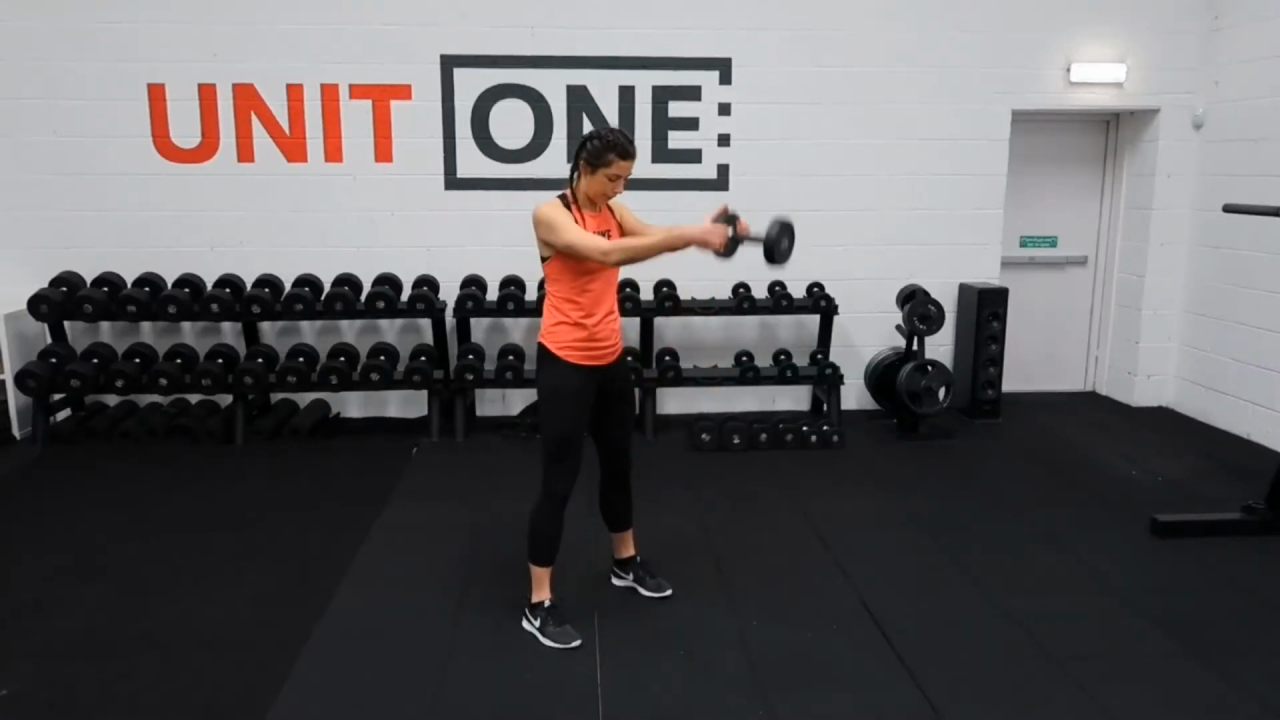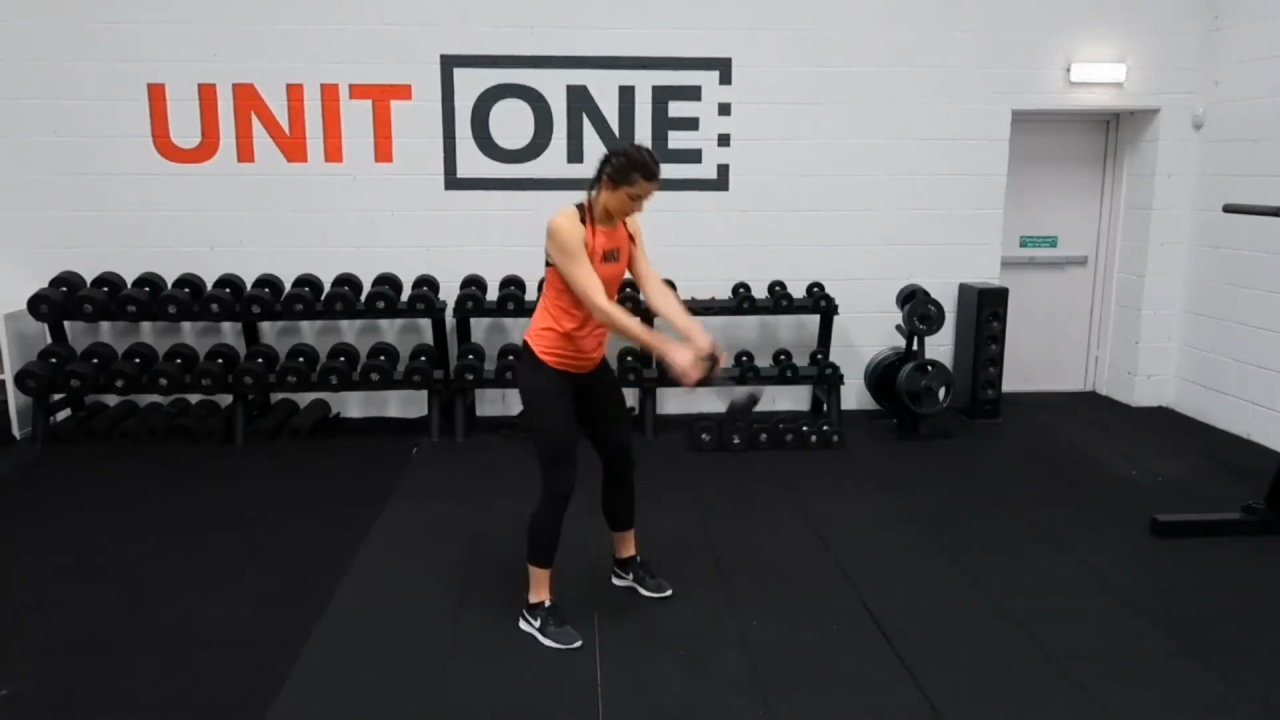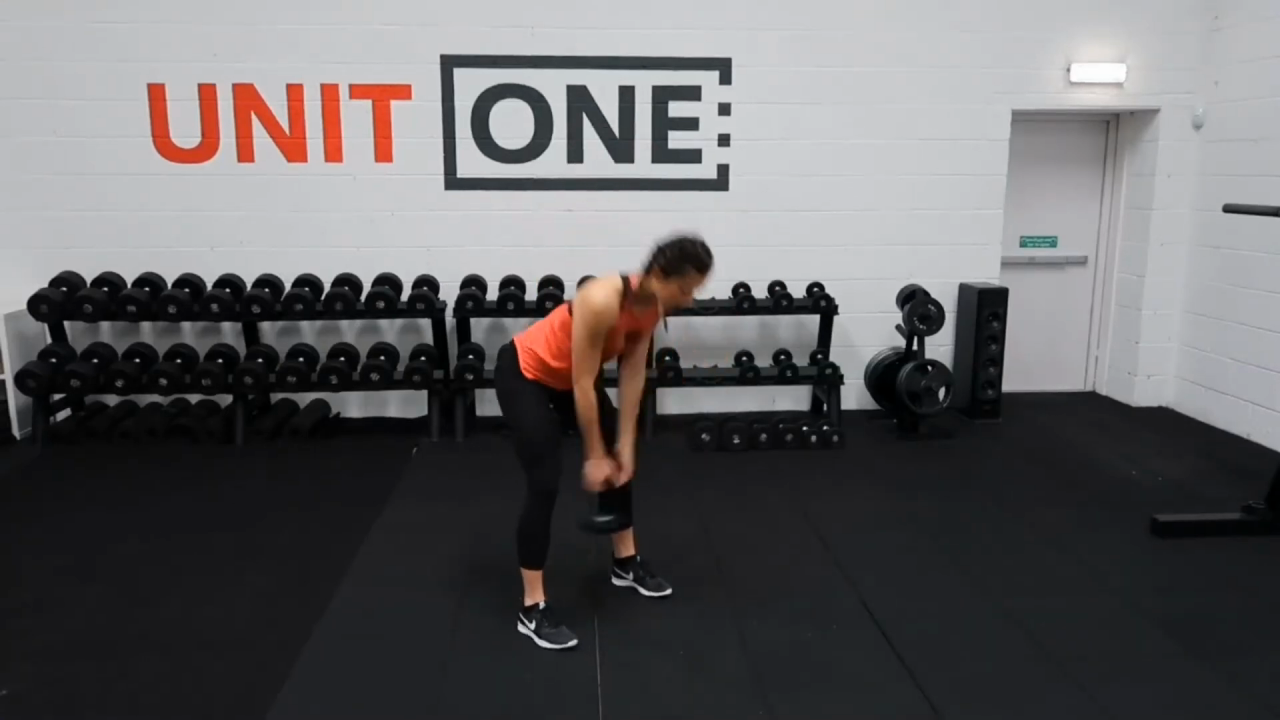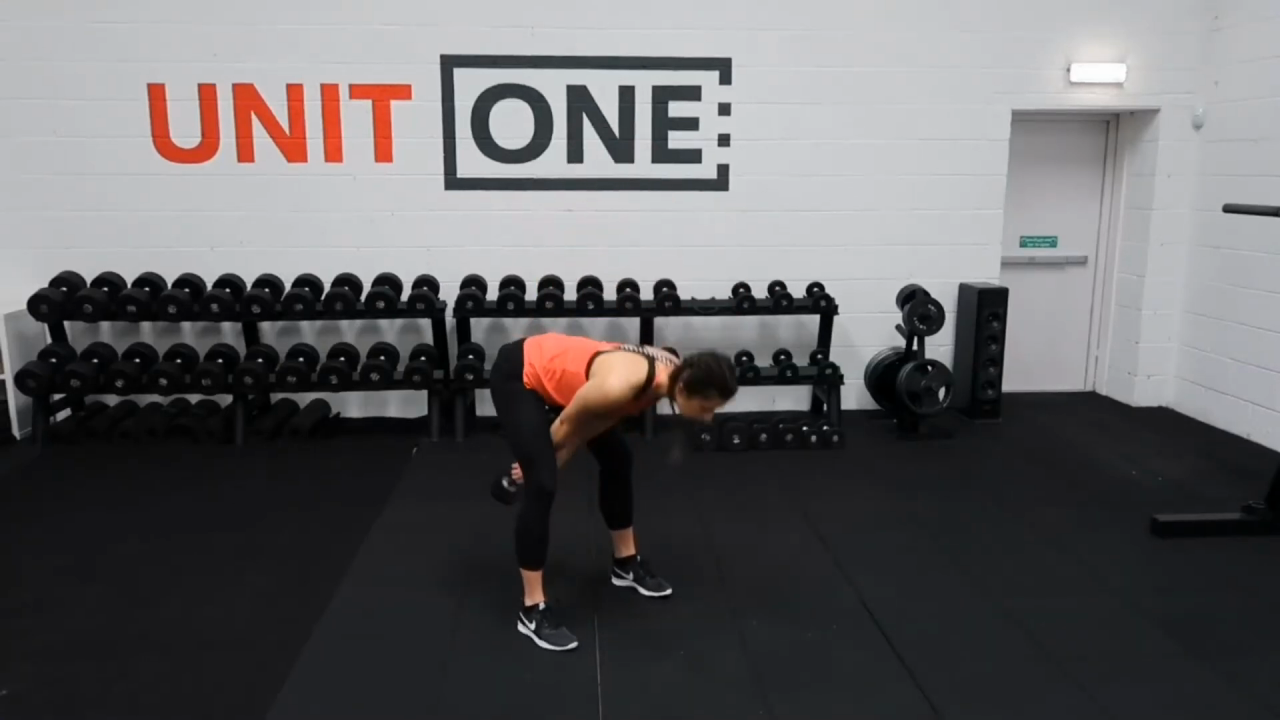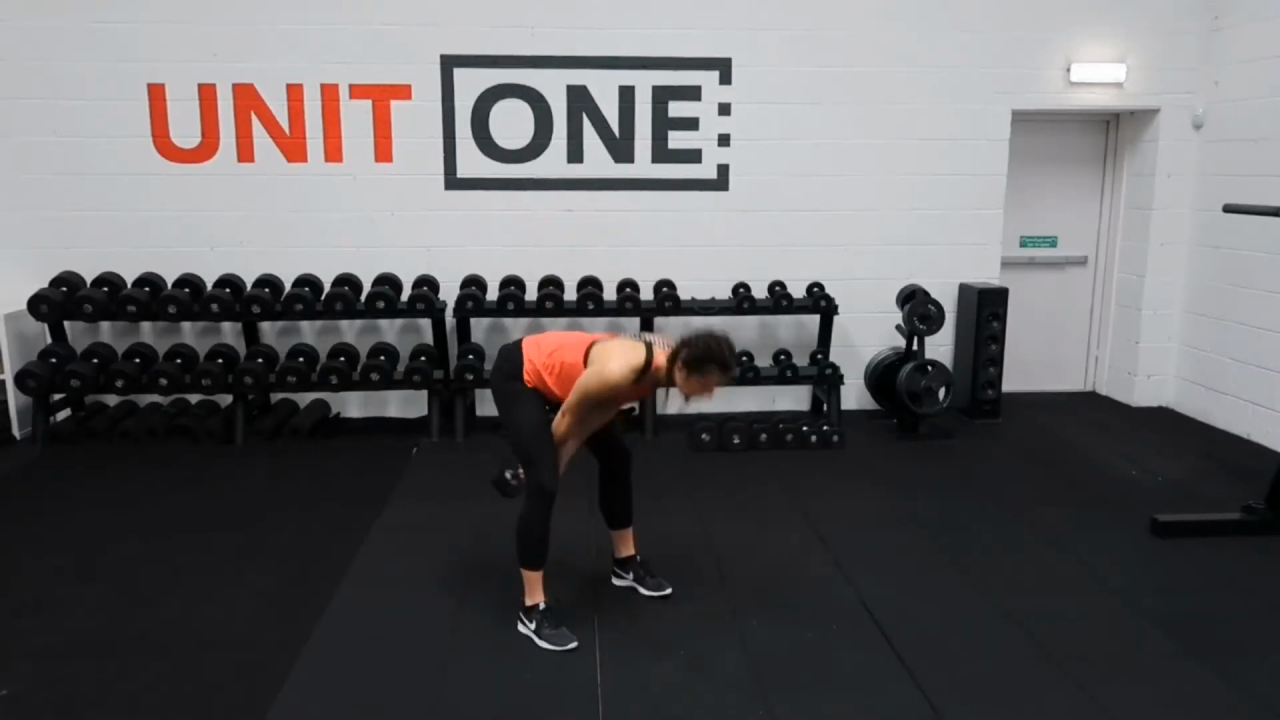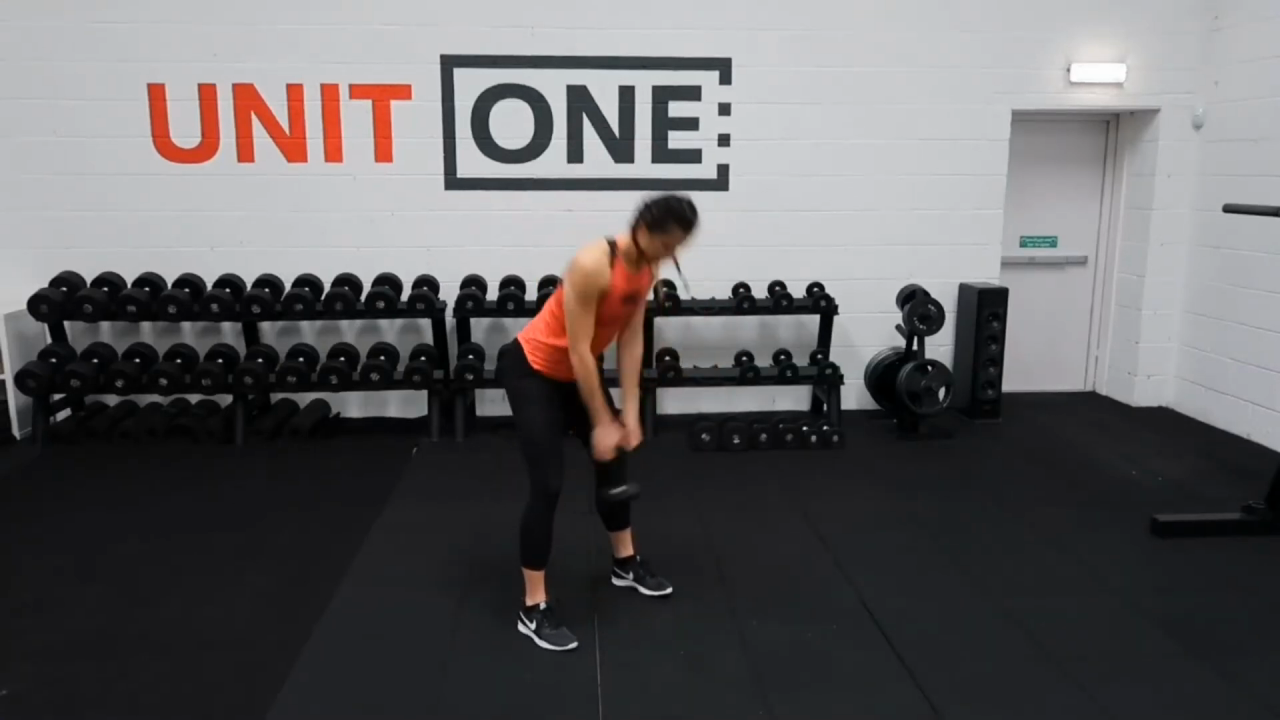
dt=0.2s
person 1, frame 1
left shoulder: (612, 211)
right shoulder: (550, 215)
left elbow: (654, 242)
right elbow: (606, 255)
left wrist: (704, 231)
right wrist: (689, 234)
left hip: (609, 362)
right hip: (565, 365)
left knee: (618, 464)
right knee: (559, 482)
left ankle: (626, 563)
right ankle: (538, 606)
person 1, frame 2
left shoulder: (629, 230)
right shoulder: (565, 228)
left elbow: (654, 290)
right elbow: (600, 308)
left wrist: (697, 337)
right wrist: (666, 351)
left hip: (591, 364)
right hip: (546, 366)
left knee: (620, 462)
right knee: (560, 483)
left ankle: (627, 564)
right ankle: (536, 610)
person 1, frame 3
left shoulder: (653, 304)
right shoulder: (603, 301)
left elbow: (633, 375)
right elbow: (583, 385)
left wrist: (625, 444)
right wrist: (594, 455)
left hip: (567, 379)
right hip: (526, 374)
left knee: (620, 468)
right knee: (545, 484)
left ankle: (626, 563)
right ankle: (532, 610)
person 1, frame 4
left shoulder: (669, 371)
right shoulder: (621, 385)
left elbow: (598, 419)
right elbow: (566, 424)
left wrist: (555, 458)
right wrist: (539, 460)
left hip: (554, 368)
right hip: (518, 374)
left knee: (617, 457)
right knee: (542, 484)
left ankle: (626, 562)
right ankle: (532, 610)
person 1, frame 5
left shoulder: (664, 361)
right shoulder: (619, 371)
left elbow: (605, 413)
right elbow: (565, 419)
left wrist: (562, 455)
right wrist: (548, 458)
left hip: (558, 374)
right hip: (521, 375)
left knee: (617, 462)
right knee: (544, 486)
left ankle: (627, 561)
right ankle: (533, 610)
person 1, frame 6
left shoulder: (644, 268)
right shoulder: (593, 265)
left elbow: (631, 343)
right elbow: (580, 352)
left wrist: (630, 415)
right wrist: (600, 424)
left hip: (578, 372)
right hip: (533, 368)
left knee: (613, 460)
right knee: (548, 482)
left ankle: (626, 562)
right ankle: (533, 606)
